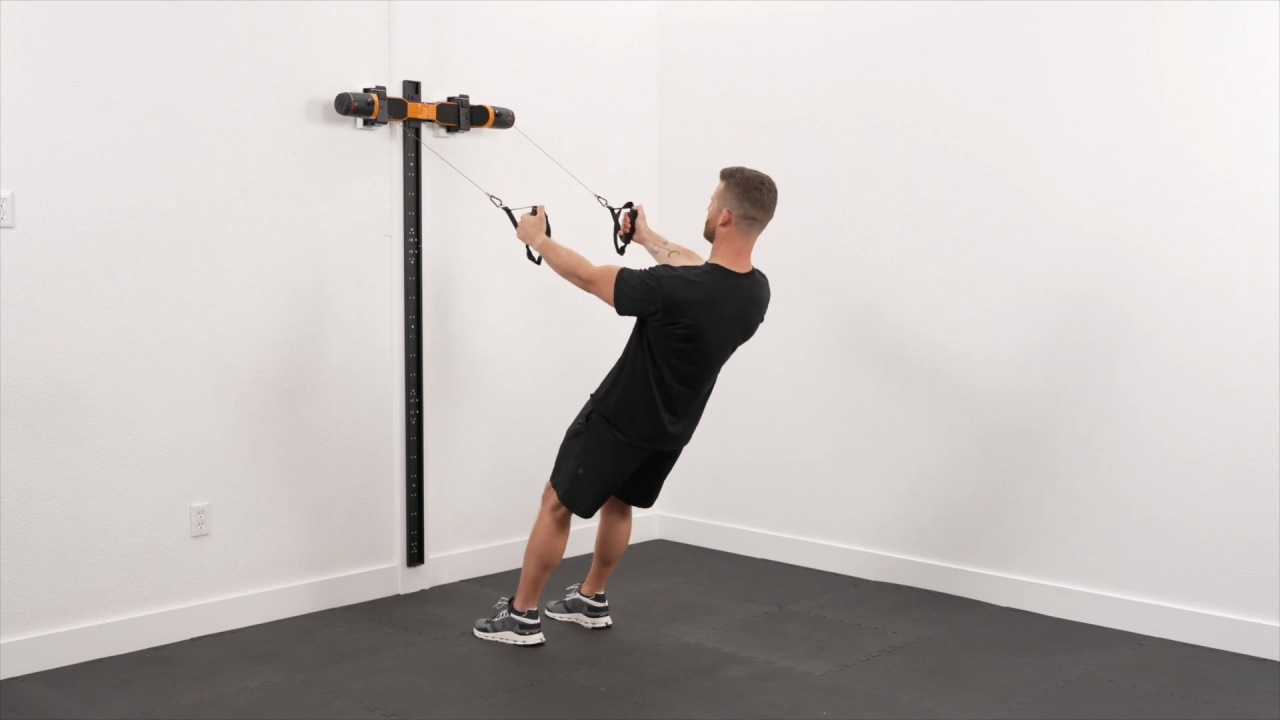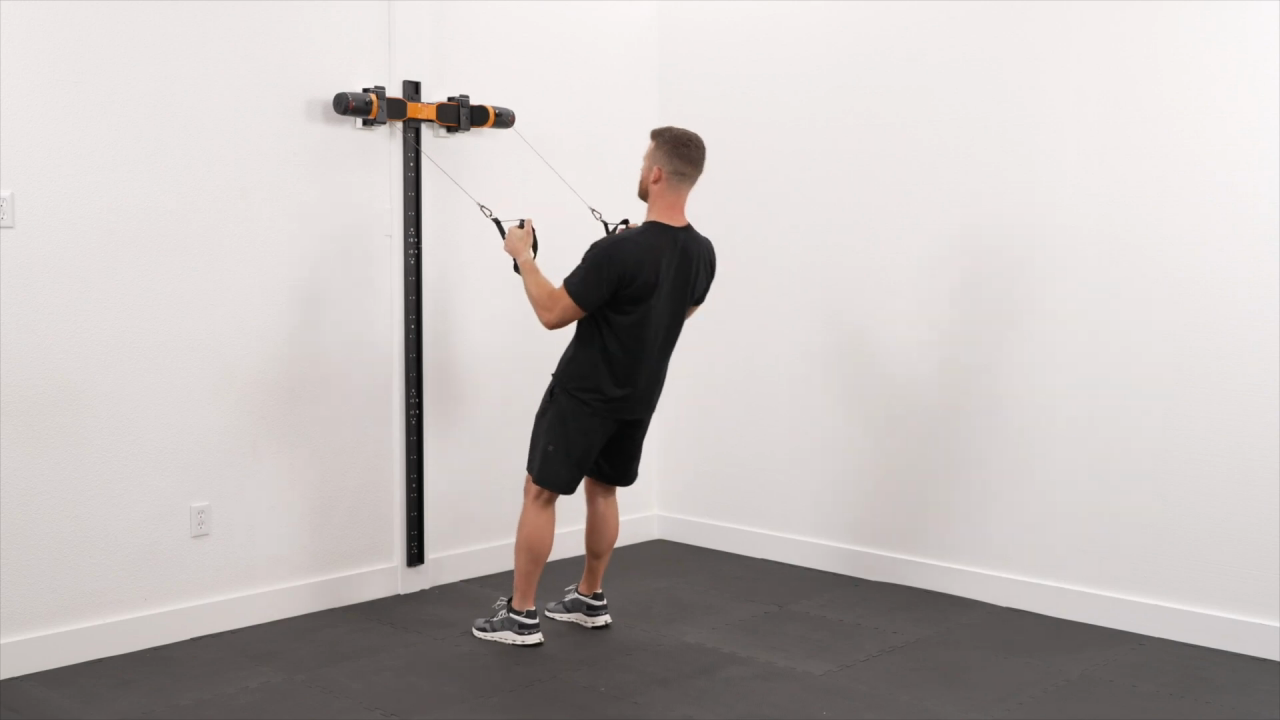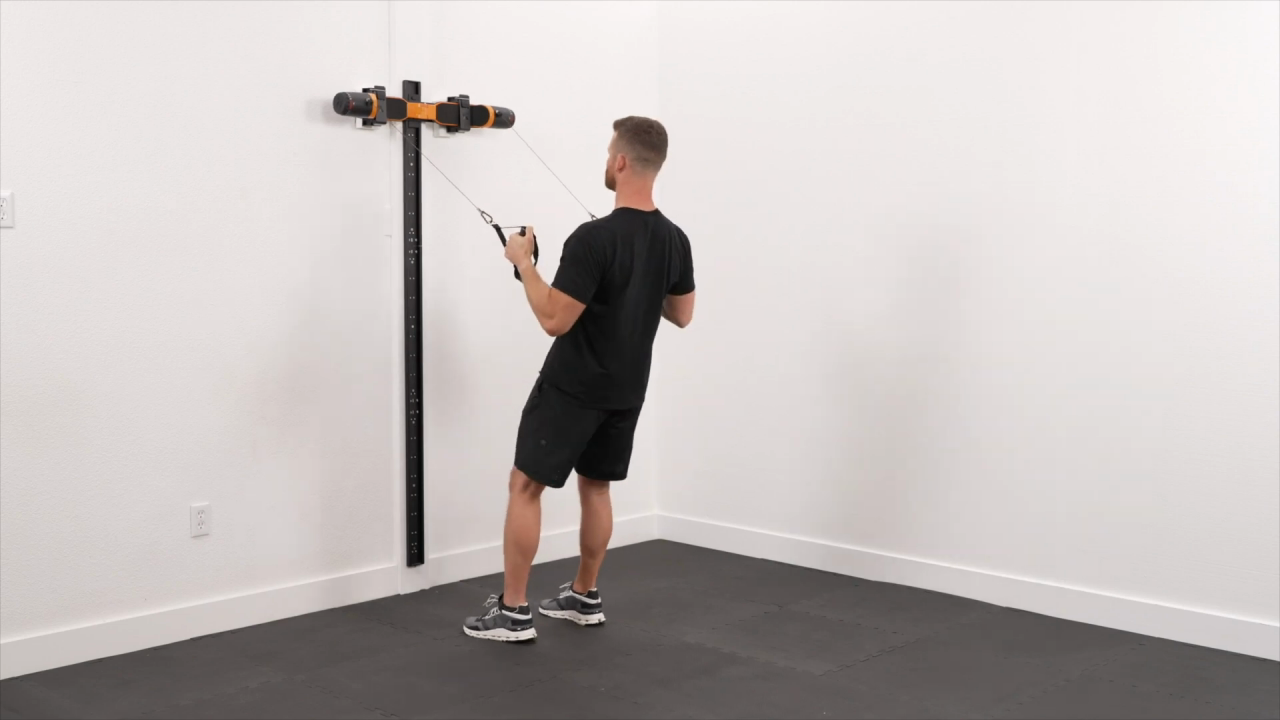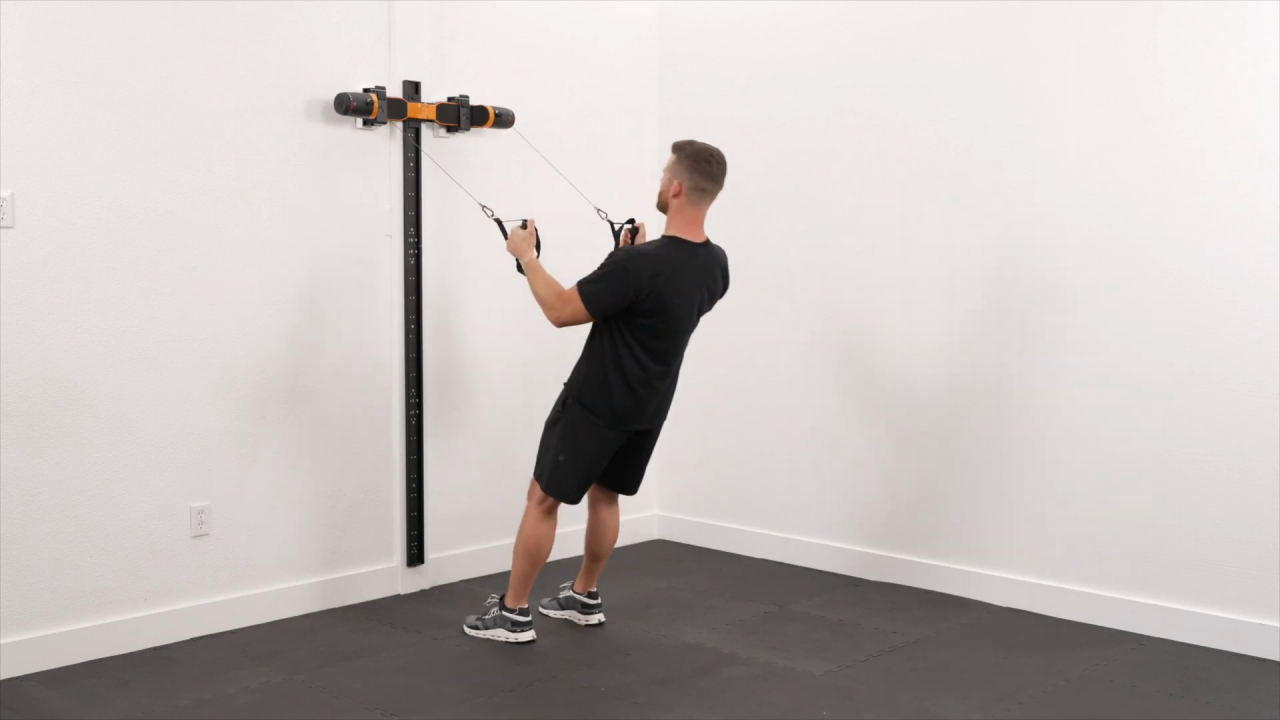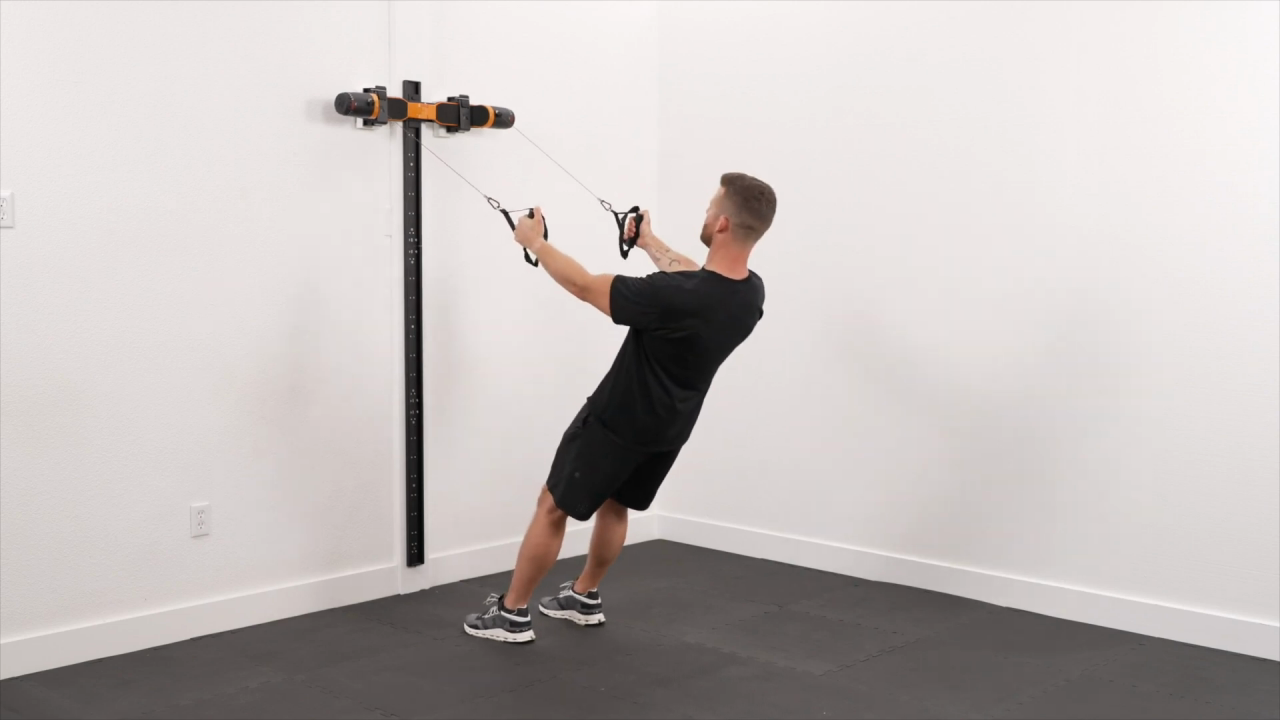
dt=0.7s
person 1, frame 1
left shoulder: (673, 292)
right shoulder: (757, 292)
left elbow: (589, 278)
left wrist: (537, 238)
right wrist: (645, 235)
left hip: (620, 417)
right hip: (671, 426)
left knee: (556, 504)
right knee: (617, 502)
left ankle: (521, 615)
right ankle: (590, 599)
person 1, frame 2
left shoulder: (618, 251)
right shoulder: (702, 253)
left elbow: (552, 313)
left wrist: (522, 255)
left hip: (583, 394)
right hip: (637, 398)
left knee: (539, 493)
right knee: (601, 489)
left ankle: (519, 615)
right ankle: (589, 599)
person 1, frame 3
left shoulder: (594, 238)
right shoulder: (674, 239)
left elbow: (555, 320)
right elbow: (682, 315)
left wrist: (523, 262)
left hip: (572, 388)
right hip: (625, 389)
left knee: (525, 485)
right knee: (595, 487)
left ankle: (511, 612)
right ankle: (583, 596)
person 1, frame 4
left shoulder: (637, 264)
right shoulder: (716, 265)
left elbow: (561, 311)
left wrist: (526, 254)
left hip: (597, 403)
right hip: (649, 406)
left knee: (543, 498)
right knee: (604, 494)
left ankle: (512, 612)
right ankle: (584, 596)
person 1, frame 5
left shoulder: (673, 298)
right shoulder: (751, 293)
left elbow: (586, 287)
left wrist: (535, 241)
right wrist: (649, 241)
left hip: (619, 420)
right hip: (670, 426)
left knee: (553, 507)
right knee: (614, 504)
left ankle: (511, 613)
right ankle: (584, 597)
